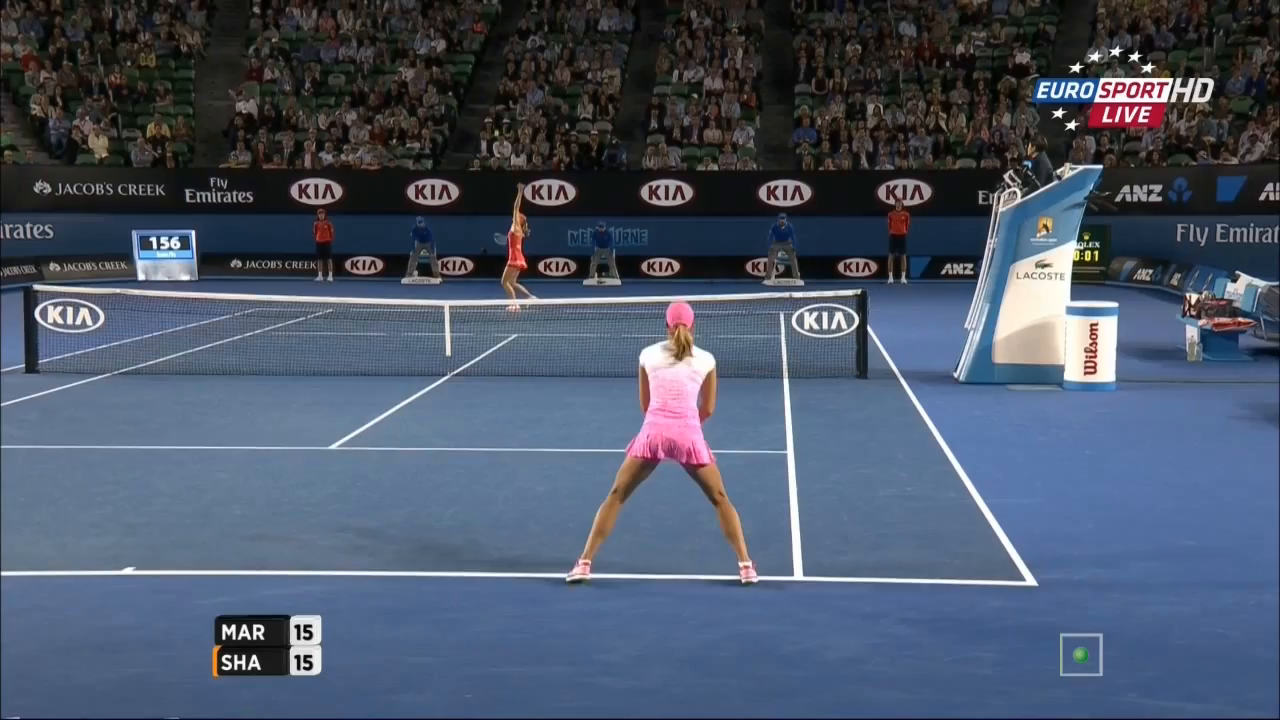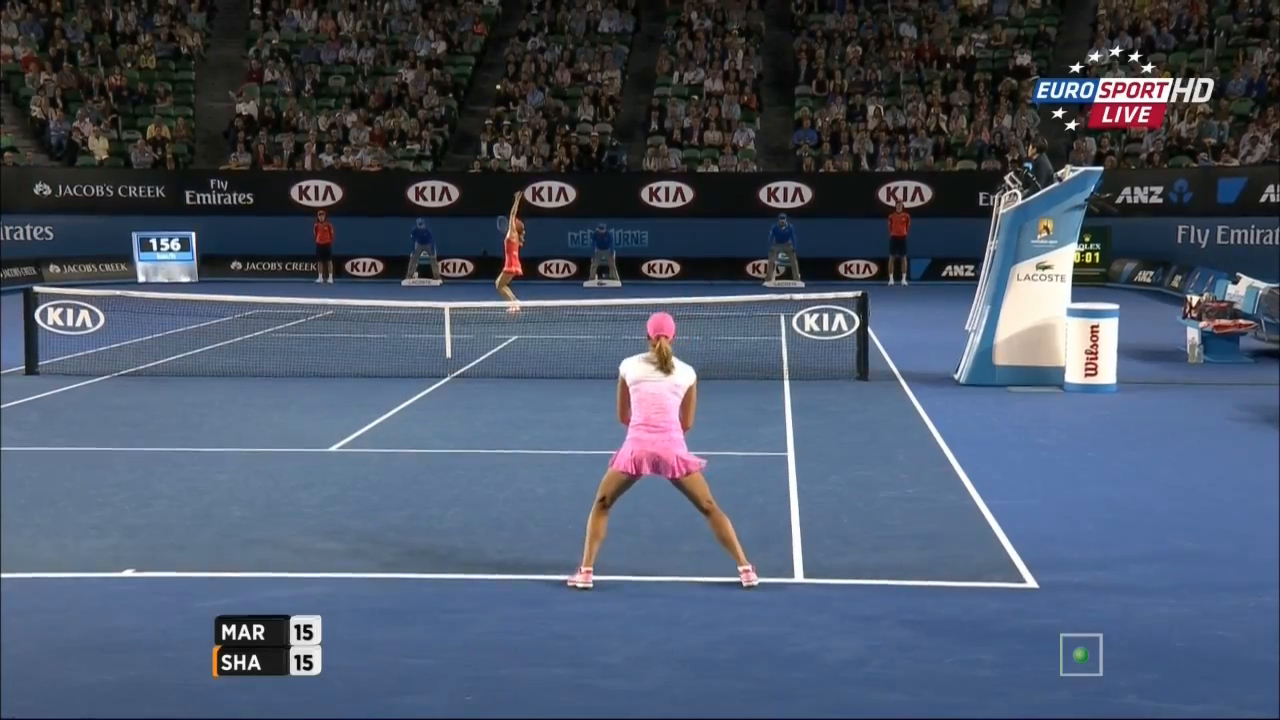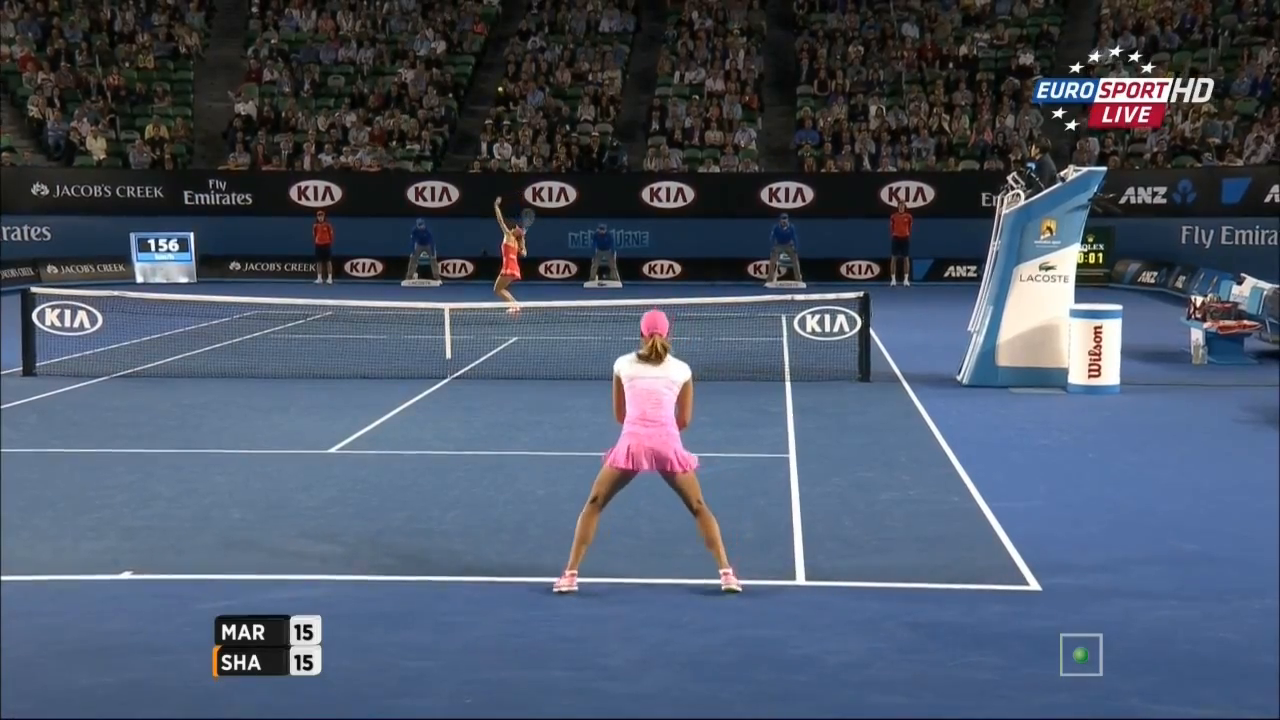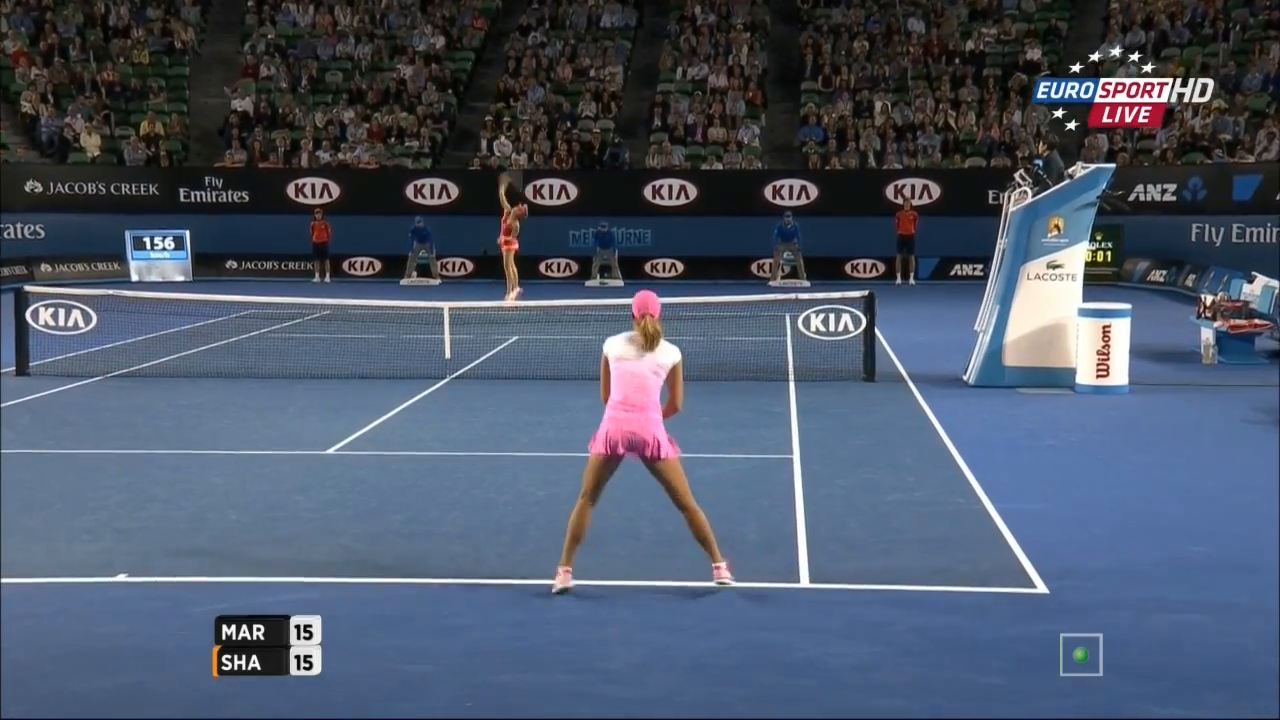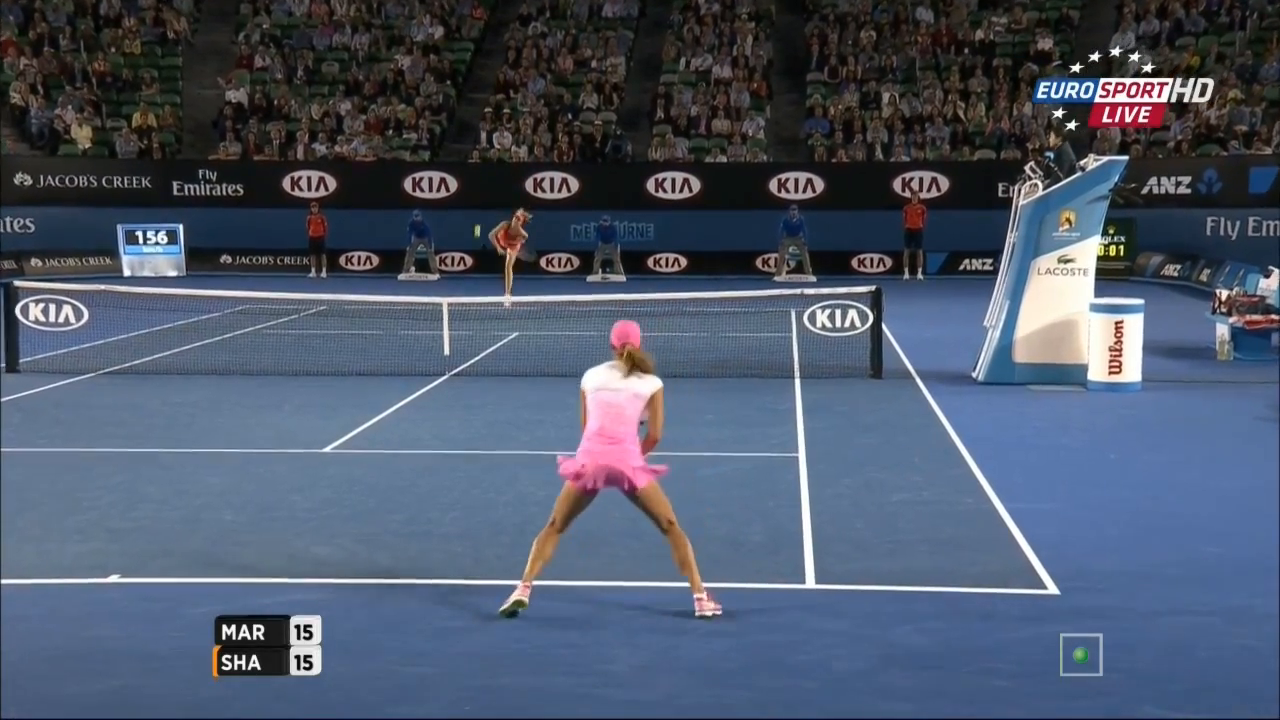
dt=0.3s
person 1, frame 1
left shoulder: (648, 355)
right shoulder: (706, 359)
right elbow: (708, 409)
left hip: (653, 433)
right hip: (688, 435)
left knee: (616, 496)
right knee: (720, 499)
left ankle: (584, 564)
right ankle: (745, 566)
person 1, frame 2
left shoulder: (628, 366)
right shoulder: (687, 372)
right elbow: (687, 422)
left hip: (636, 446)
right hip: (672, 447)
left knee: (601, 505)
right knee: (710, 508)
left ankle: (585, 571)
right ankle: (745, 570)
person 1, frame 3
left shoulder: (623, 364)
right shoulder: (682, 369)
right elbow: (684, 420)
left hip: (632, 442)
right hip: (667, 444)
left knee: (594, 505)
right knee: (699, 509)
left ankle: (570, 575)
right ankle: (727, 574)
person 1, frame 4
left shoulder: (612, 345)
right shoulder: (671, 352)
right elbow: (675, 405)
left hip: (613, 426)
right hip: (650, 429)
left knee: (586, 500)
right knee: (686, 504)
left ankle: (565, 573)
right ankle: (720, 568)
person 1, frame 5
left shoulder: (591, 376)
right shoulder: (652, 382)
right elbow: (655, 436)
left hip: (591, 461)
right hip: (626, 462)
left knee: (554, 529)
right knee: (671, 527)
left ankle: (523, 589)
right ankle: (700, 597)
